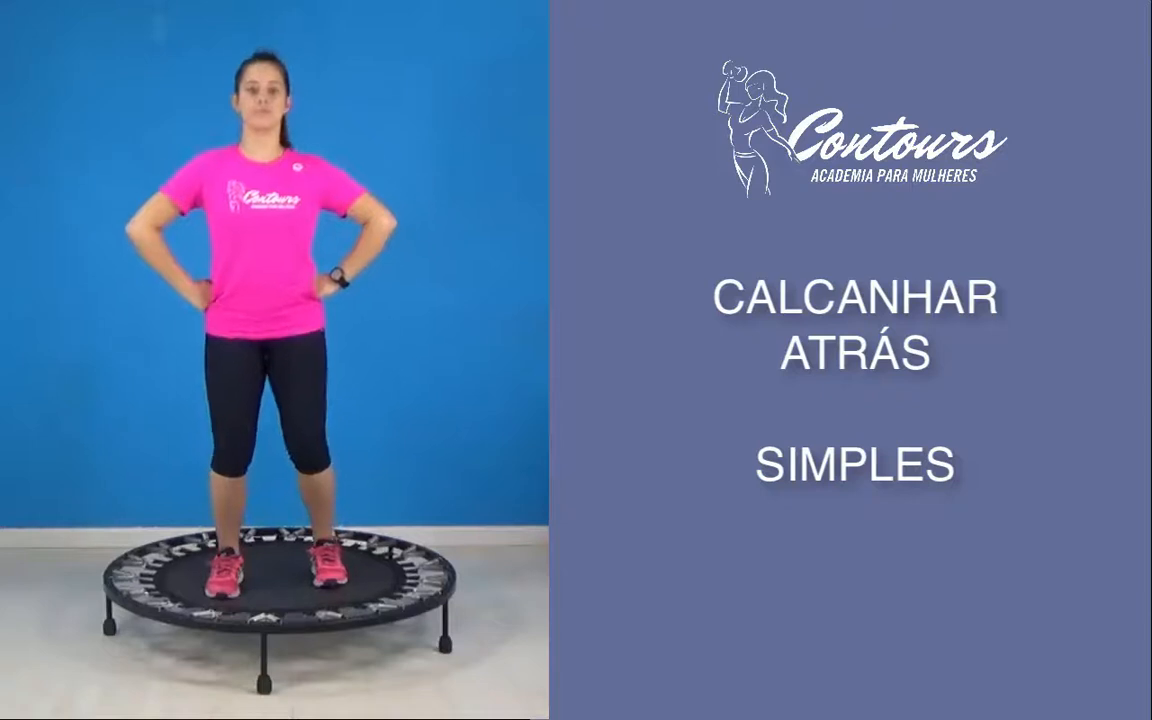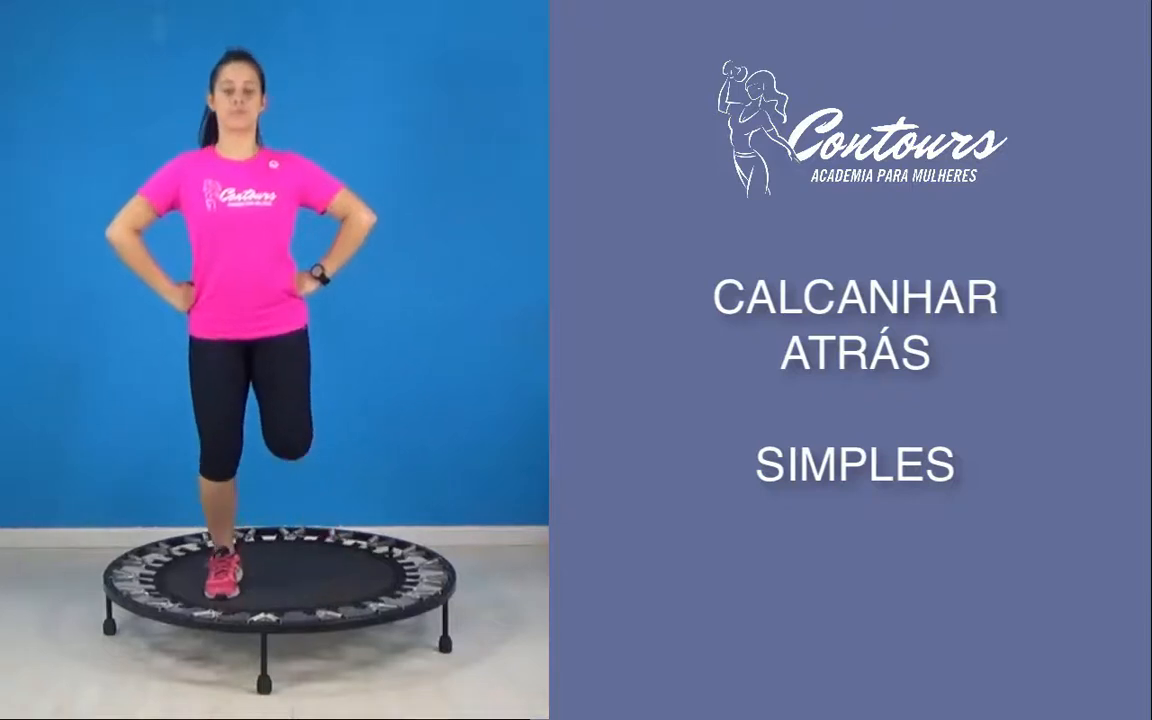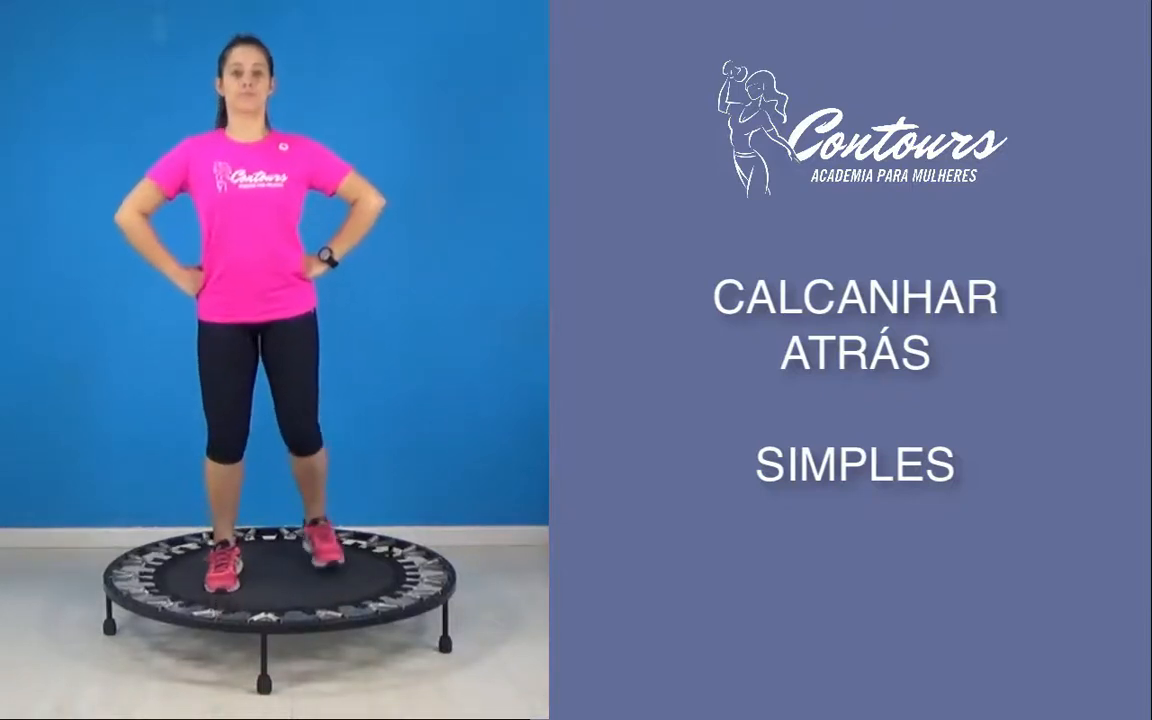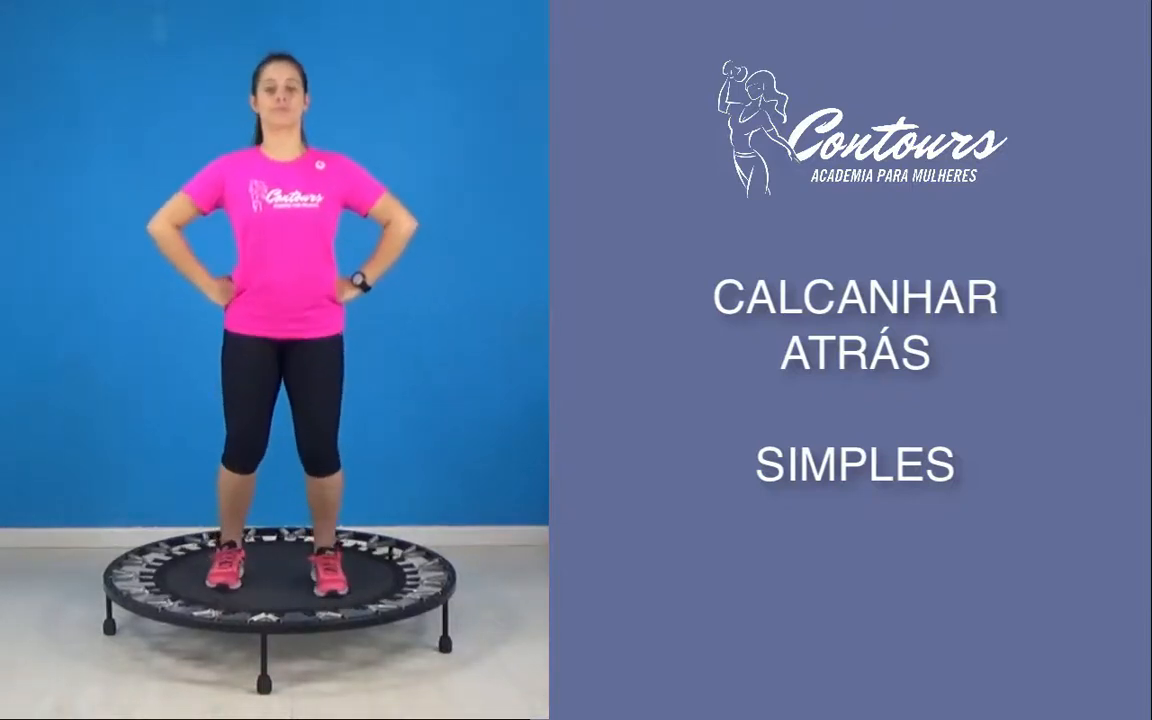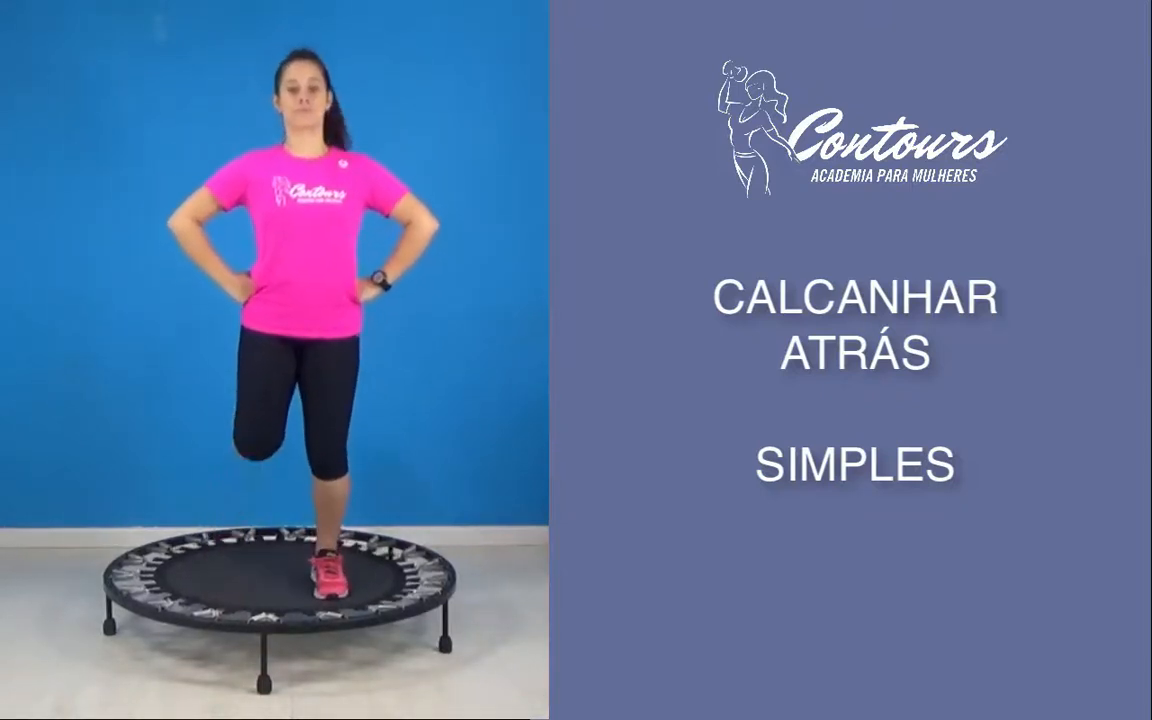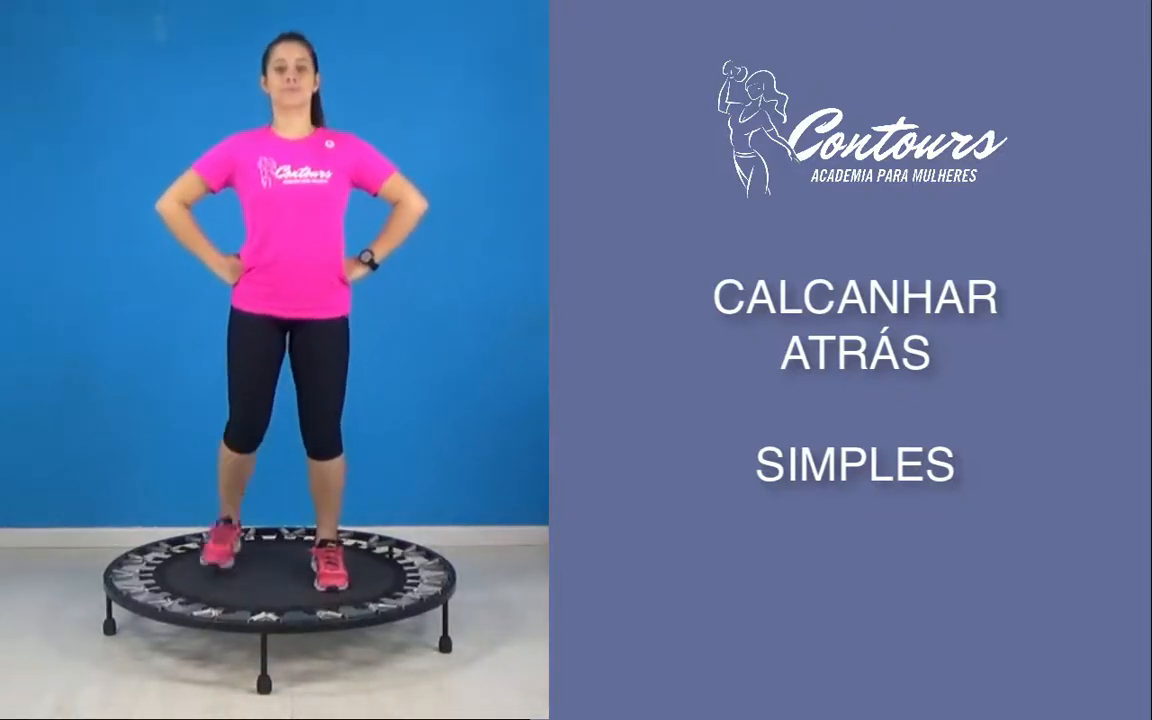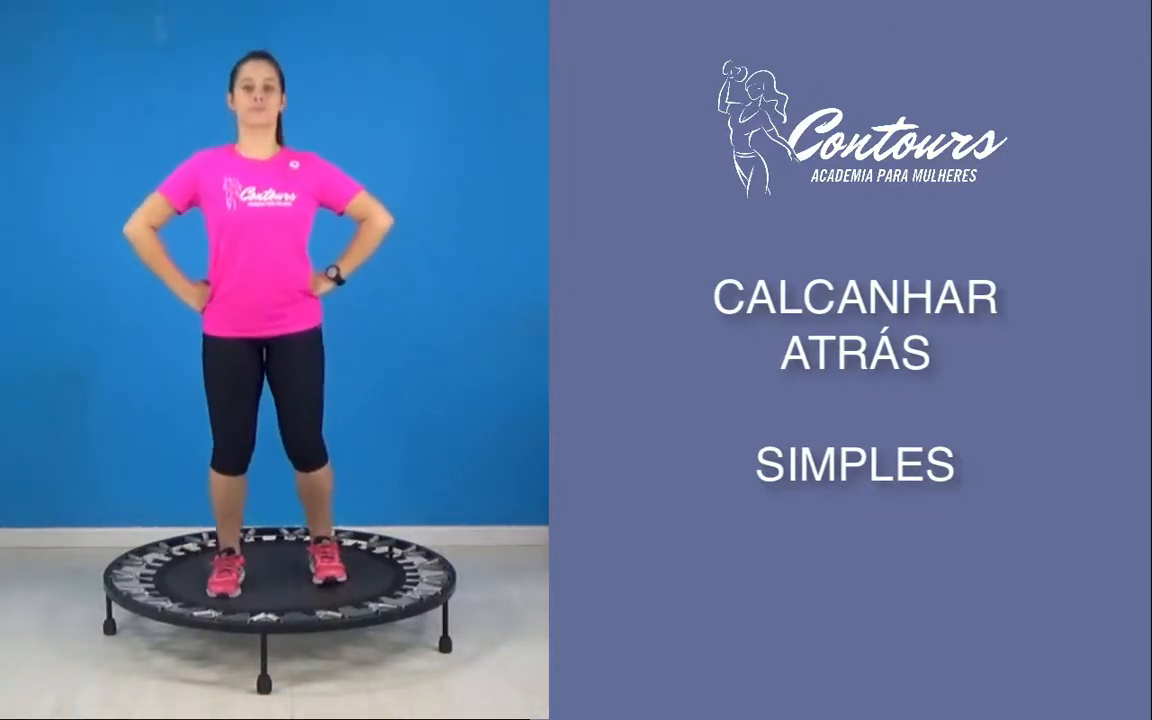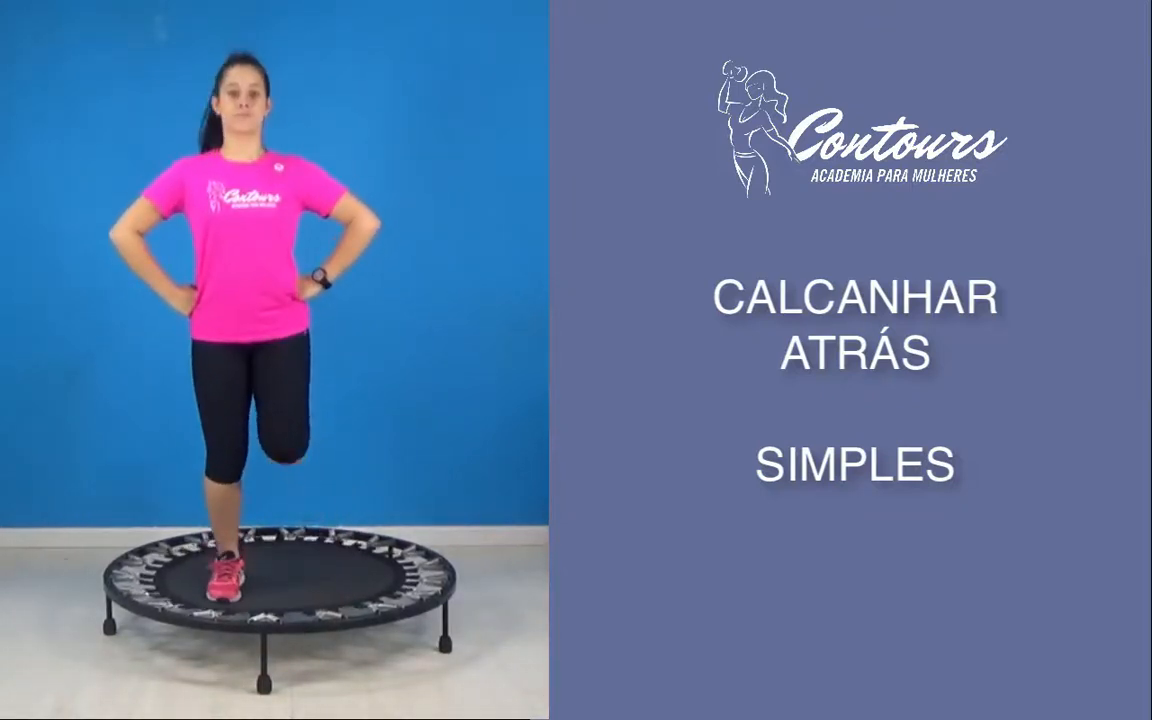
dt=0.3s
person 1, frame 1
left shoulder: (314, 172)
right shoulder: (208, 169)
left elbow: (382, 222)
right elbow: (141, 227)
left wrist: (337, 279)
right wrist: (190, 288)
left hip: (299, 333)
right hip: (230, 335)
left knee: (309, 448)
right knee: (231, 453)
left ankle: (325, 545)
right ankle: (227, 554)
person 1, frame 2
left shoulder: (291, 169)
right shoulder: (184, 170)
left elbow: (361, 217)
right elbow: (121, 231)
left wrist: (318, 275)
right wrist: (170, 290)
left hip: (282, 330)
right hip: (212, 335)
left knee: (290, 441)
right knee: (219, 453)
left ankle: (284, 423)
right ankle: (223, 555)
person 1, frame 3
left shoulder: (301, 152)
right shoulder: (194, 153)
left elbow: (370, 200)
right elbow: (129, 214)
left wrist: (327, 260)
right wrist: (180, 275)
left hip: (291, 314)
right hip: (222, 318)
left knee: (301, 430)
right knee: (225, 437)
left ankle: (318, 525)
right ankle: (224, 548)
person 1, frame 4
left shoulder: (337, 171)
right shoulder: (229, 169)
left elbow: (402, 224)
right elbow: (162, 226)
left wrist: (359, 282)
right wrist: (211, 286)
left hip: (318, 333)
right hip: (249, 333)
left knee: (320, 450)
right knee: (243, 447)
left ankle: (327, 550)
right ankle: (229, 549)
person 1, frame 5
left shoulder: (359, 170)
right shoulder: (252, 167)
left elbow: (423, 224)
right elbow: (183, 221)
left wrist: (380, 281)
right wrist: (229, 281)
left hip: (335, 333)
right hip: (266, 329)
left knee: (328, 452)
right knee: (255, 442)
left ankle: (328, 555)
right ankle: (254, 423)
person 1, frame 6
left shoulder: (346, 150)
right shoulder: (239, 149)
left elbow: (412, 203)
right elbow: (171, 205)
left wrist: (367, 261)
right wrist: (219, 264)
left hip: (324, 314)
right hip: (255, 311)
left knee: (323, 433)
right knee: (246, 426)
left ankle: (327, 546)
right ankle: (226, 524)
person 1, frame 7
left shoulder: (310, 170)
right shoulder: (204, 168)
left elbow: (378, 220)
right elbow: (138, 227)
left wrist: (332, 277)
right wrist: (187, 288)
left hip: (297, 331)
right hip: (227, 333)
left knee: (306, 446)
right knee: (231, 450)
left ankle: (323, 542)
right ankle: (228, 554)
person 1, frame 8
left shoulder: (295, 173)
right shoulder: (189, 173)
left elbow: (365, 222)
right elbow: (125, 233)
left wrist: (320, 279)
right wrist: (173, 293)
left hip: (284, 333)
right hip: (215, 336)
left knee: (285, 445)
right knee: (225, 455)
left ankle: (282, 426)
right ankle: (227, 558)
